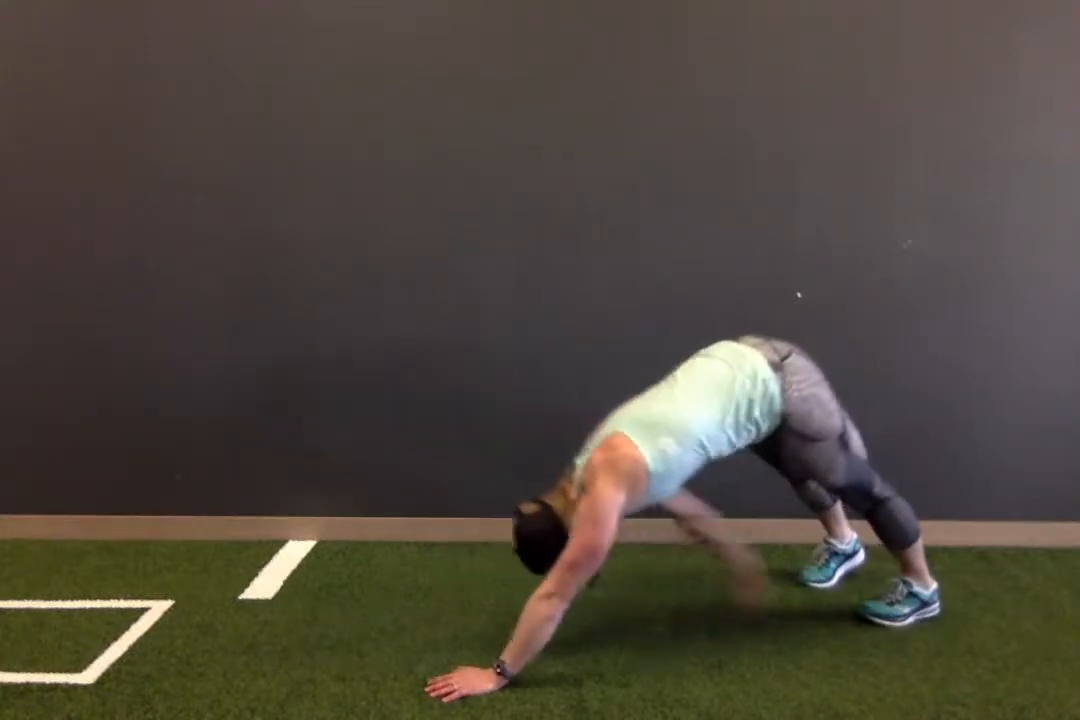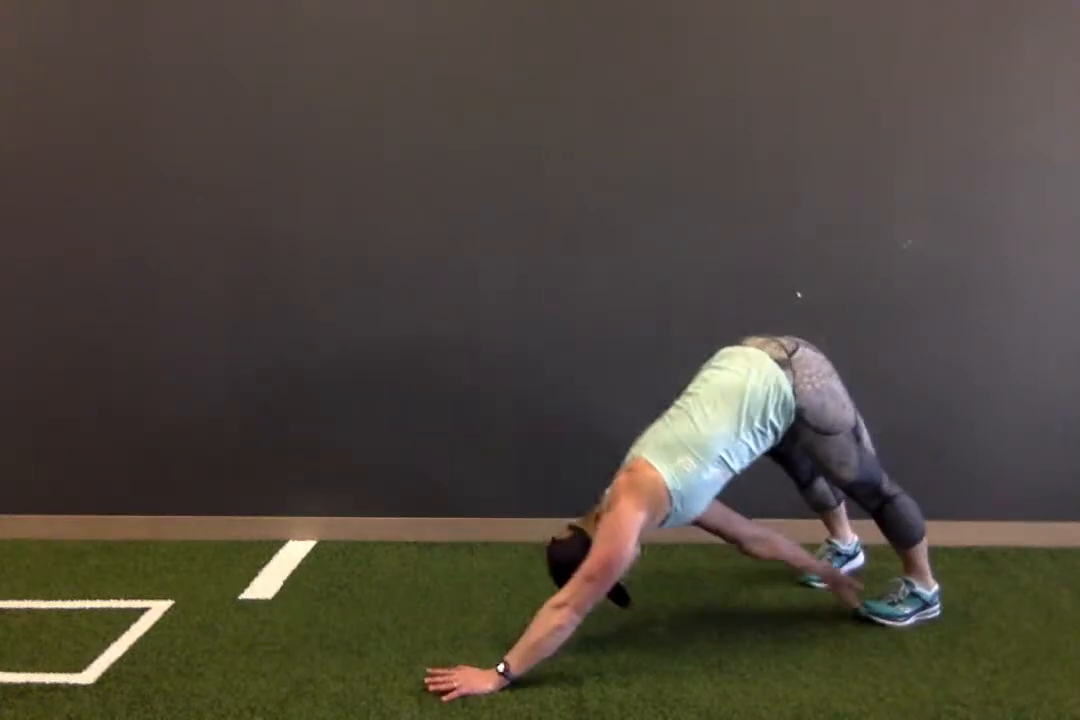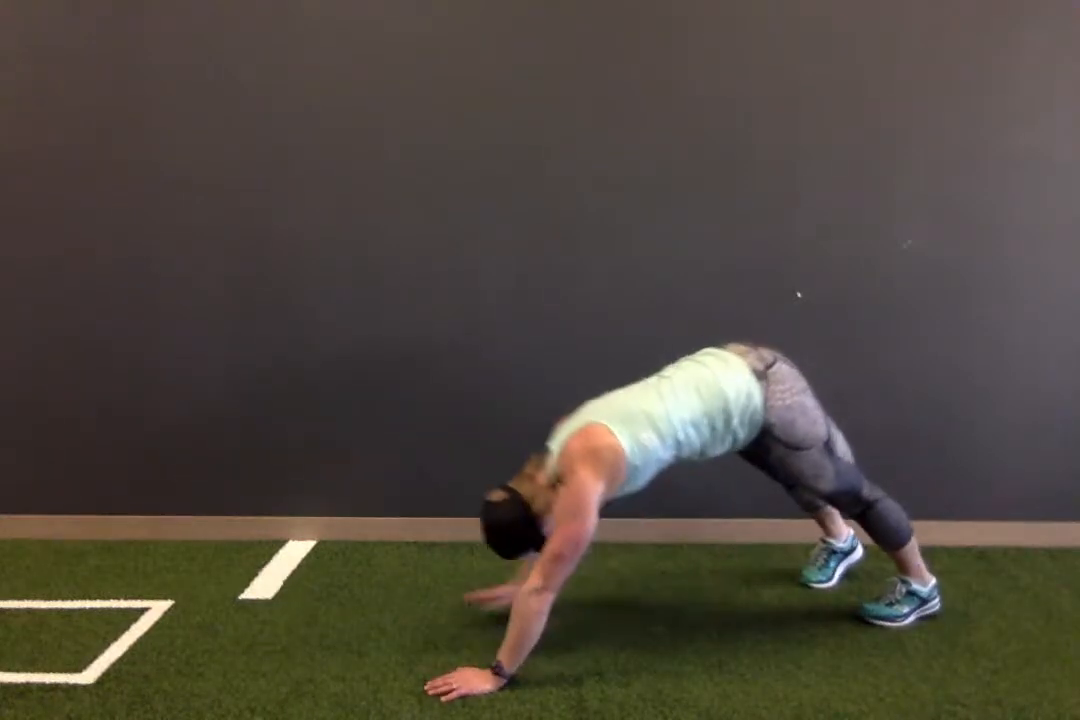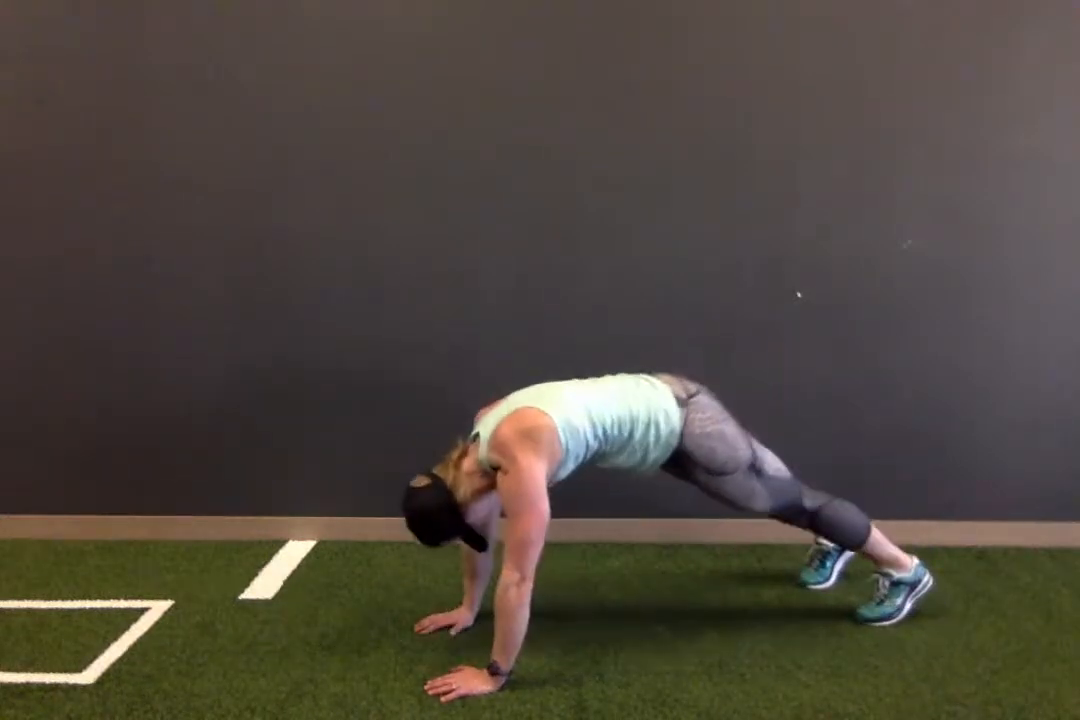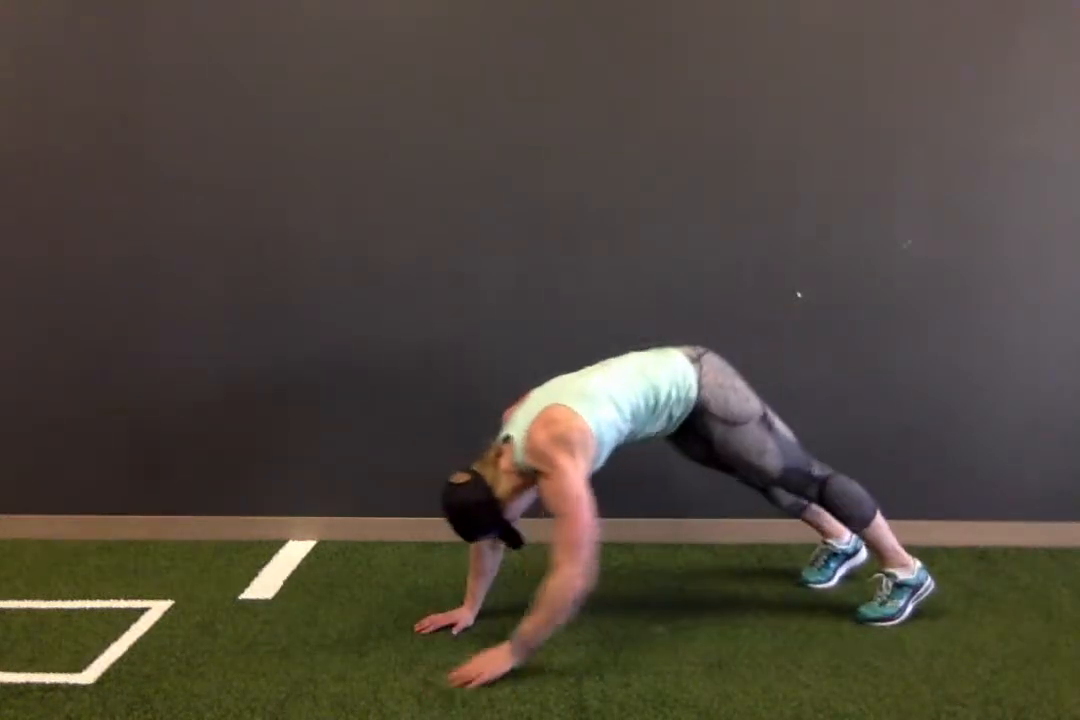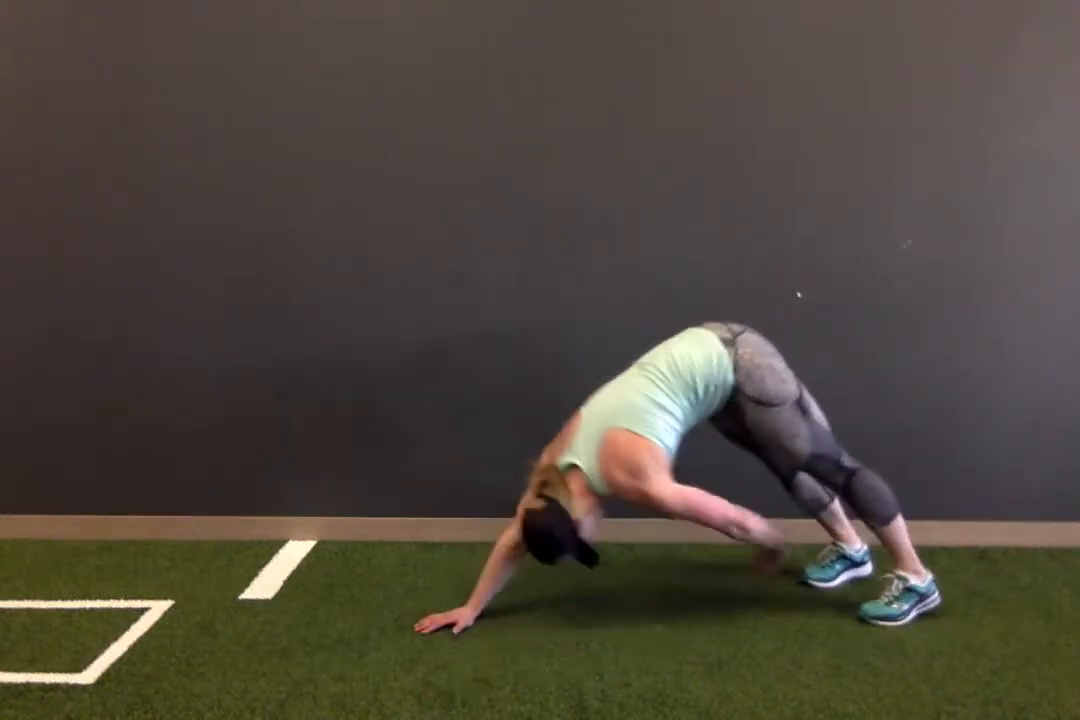
dt=0.3s
person 1, frame 1
left shoulder: (606, 489)
right shoulder: (597, 471)
left elbow: (555, 595)
right elbow: (683, 505)
left wrist: (499, 674)
right wrist: (739, 558)
left hip: (781, 385)
right hip: (741, 364)
left knee: (857, 484)
right knee: (801, 466)
left ankle: (920, 587)
right ankle: (841, 545)
person 1, frame 2
left shoulder: (625, 510)
right shoulder: (643, 493)
left elbow: (568, 607)
right elbow: (744, 533)
right wrist: (819, 569)
left hip: (793, 382)
right hip: (757, 365)
left knee: (867, 486)
right knee: (801, 465)
left ankle: (923, 588)
right ankle: (843, 548)
person 1, frame 3
left shoulder: (582, 476)
right shoulder: (555, 458)
left elbow: (544, 588)
left wrist: (495, 674)
right wrist: (518, 582)
left hip: (765, 397)
right hip: (731, 372)
left knee: (847, 490)
right knee: (791, 468)
left ankle: (919, 585)
right ankle: (839, 542)
person 1, frame 4
left shoulder: (518, 458)
right shoulder: (483, 432)
left elbow: (517, 577)
right elbow: (477, 530)
left wrist: (494, 674)
right wrist: (469, 607)
left hip: (678, 421)
right hip: (655, 407)
left knee: (788, 499)
right knee: (769, 491)
left ankle: (903, 571)
right ankle: (831, 546)
person 1, frame 5
left shoulder: (556, 461)
right shoulder: (510, 436)
left elbow: (574, 574)
right elbow: (488, 532)
left wrist: (513, 652)
right wrist: (469, 607)
left hip: (694, 386)
right hip: (673, 387)
left knee: (799, 472)
right knee: (758, 471)
left ankle: (904, 571)
right ankle: (841, 543)
person 1, frame 6
left shoulder: (634, 481)
right shoulder: (557, 461)
left elbow: (736, 522)
right elbow: (517, 536)
left wrist: (772, 548)
right wrist: (470, 609)
left hip: (736, 362)
right hip: (711, 351)
left knee: (831, 463)
right knee: (781, 458)
left ankle: (915, 579)
right ankle: (849, 549)
